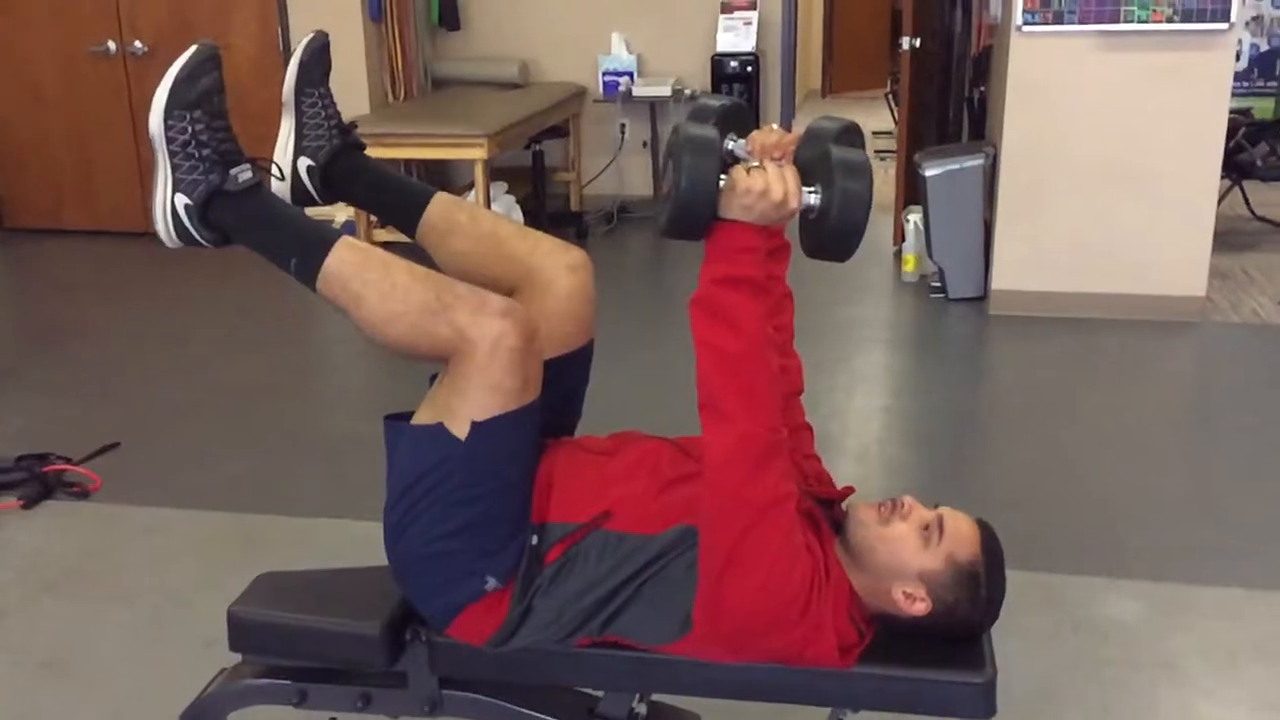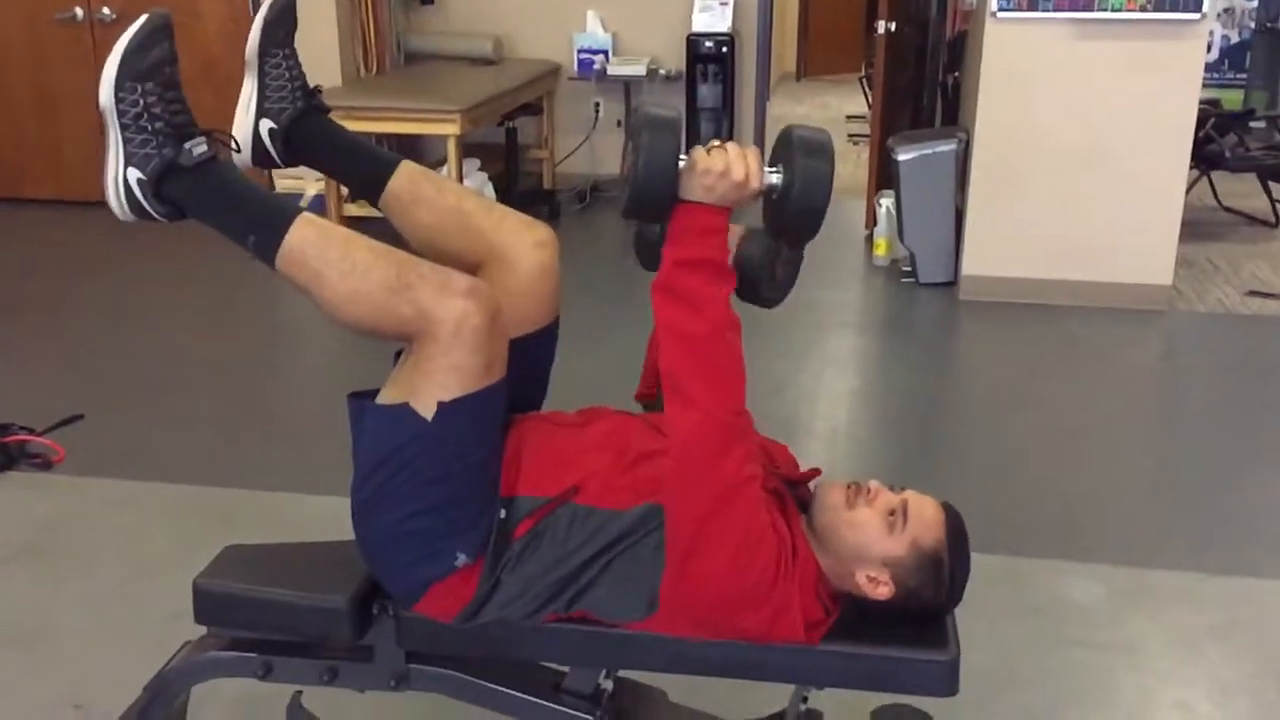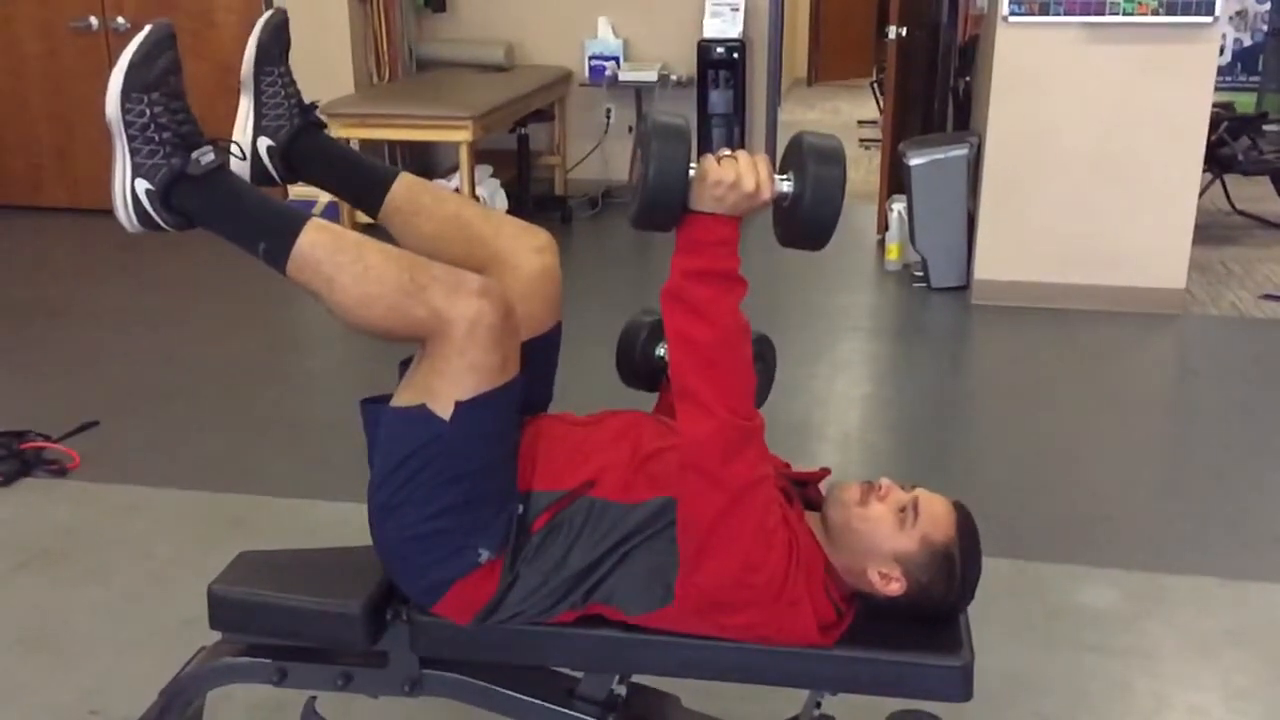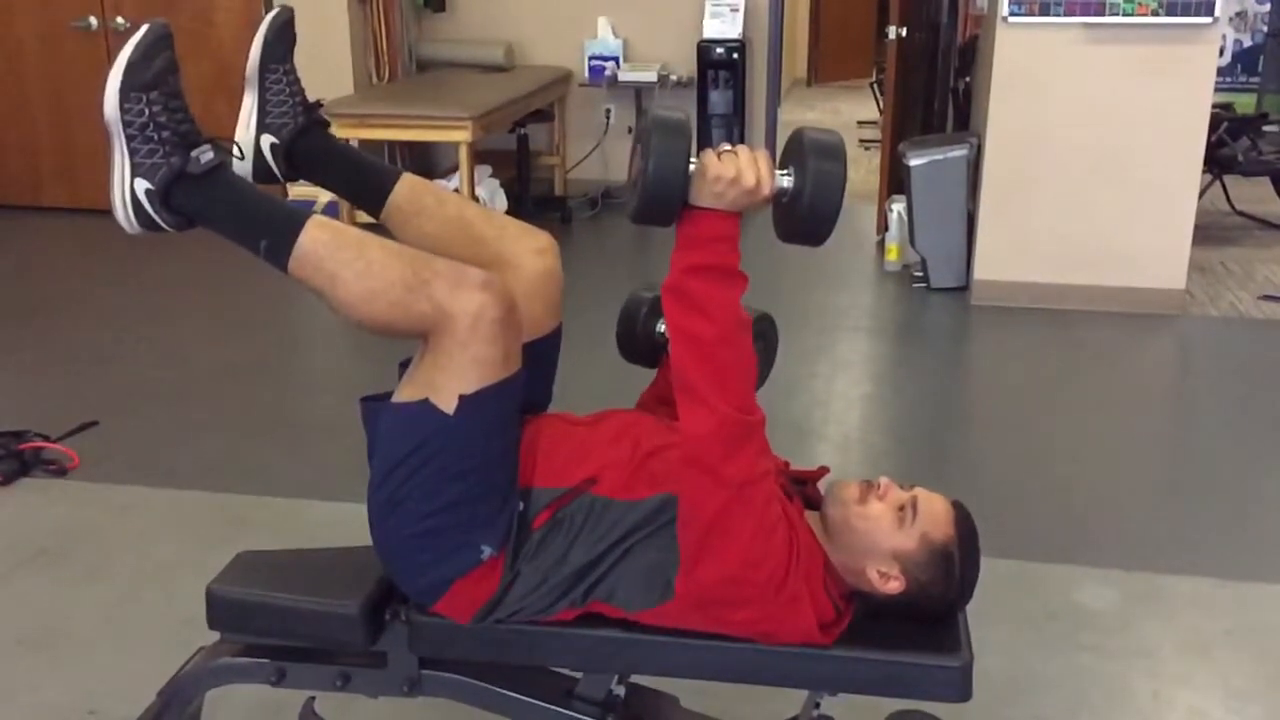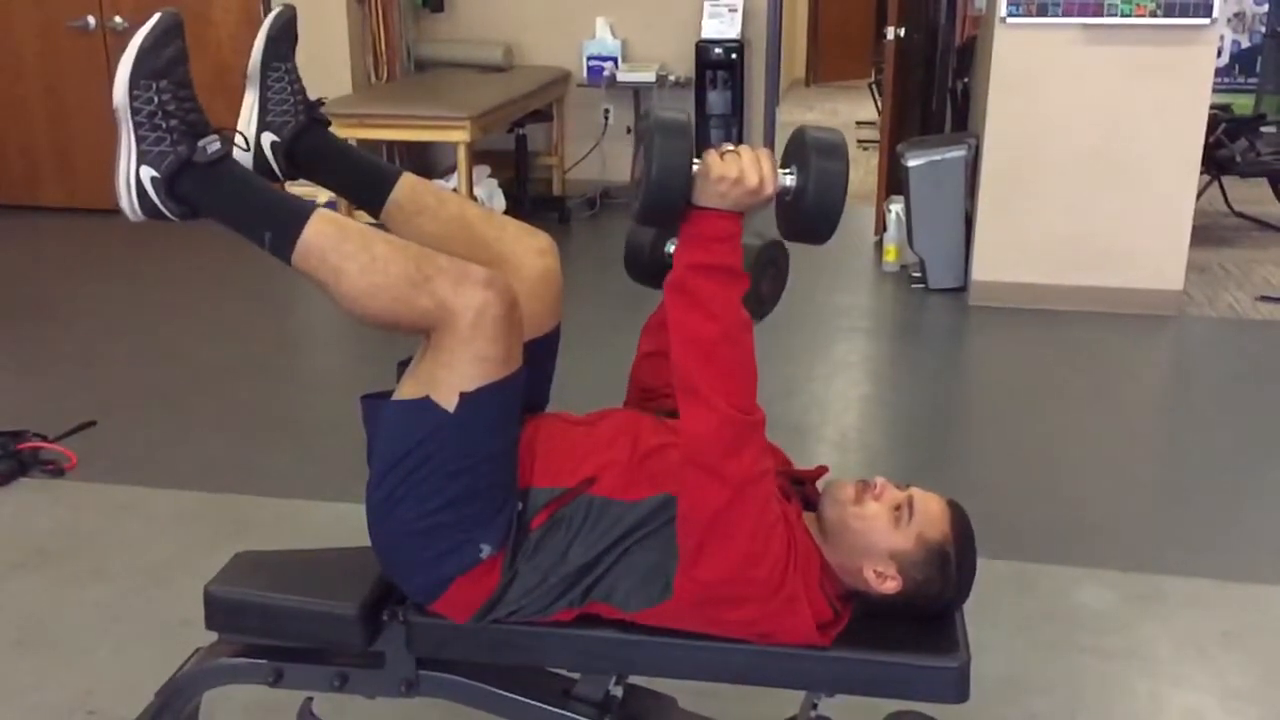
dt=1s
person 1, frame 1
left shoulder: (789, 605)
right shoulder: (811, 511)
left elbow: (743, 429)
right elbow: (769, 398)
left wrist: (743, 234)
right wrist: (762, 229)
left hip: (482, 578)
right hip: (534, 494)
left knee: (495, 328)
right knee: (561, 275)
left ankle: (222, 200)
right ankle: (328, 166)
person 1, frame 2
left shoulder: (757, 581)
right shoulder: (771, 491)
left elbow: (705, 417)
right elbow: (681, 398)
left wrist: (701, 219)
right wrist: (699, 256)
left hip: (451, 551)
right hip: (496, 469)
left knee: (457, 308)
right knee: (527, 252)
left ankle: (177, 173)
right ankle: (292, 128)
person 1, frame 3
left shoulder: (769, 579)
right shoulder: (782, 507)
left elbow: (718, 426)
right elbow: (703, 433)
left wrist: (711, 227)
left hip: (463, 552)
right hip: (510, 474)
left knee: (470, 308)
right knee: (526, 258)
left ankle: (183, 183)
right ankle: (289, 144)
person 1, frame 4
left shoulder: (769, 577)
right shoulder: (779, 509)
left elbow: (720, 421)
right elbow: (676, 428)
left wrist: (712, 222)
right wrist: (687, 348)
left hip: (462, 550)
right hip: (508, 479)
left knee: (473, 302)
right knee: (528, 259)
left ankle: (182, 183)
right ankle: (292, 142)
person 1, frame 5
left shoulder: (768, 579)
right shoulder: (773, 501)
left elbow: (721, 418)
right elbow: (661, 407)
left wrist: (714, 222)
right wrist: (694, 269)
left hip: (461, 548)
right hip: (506, 477)
left knee: (476, 298)
right knee: (527, 261)
left ankle: (187, 174)
right ankle: (289, 142)
